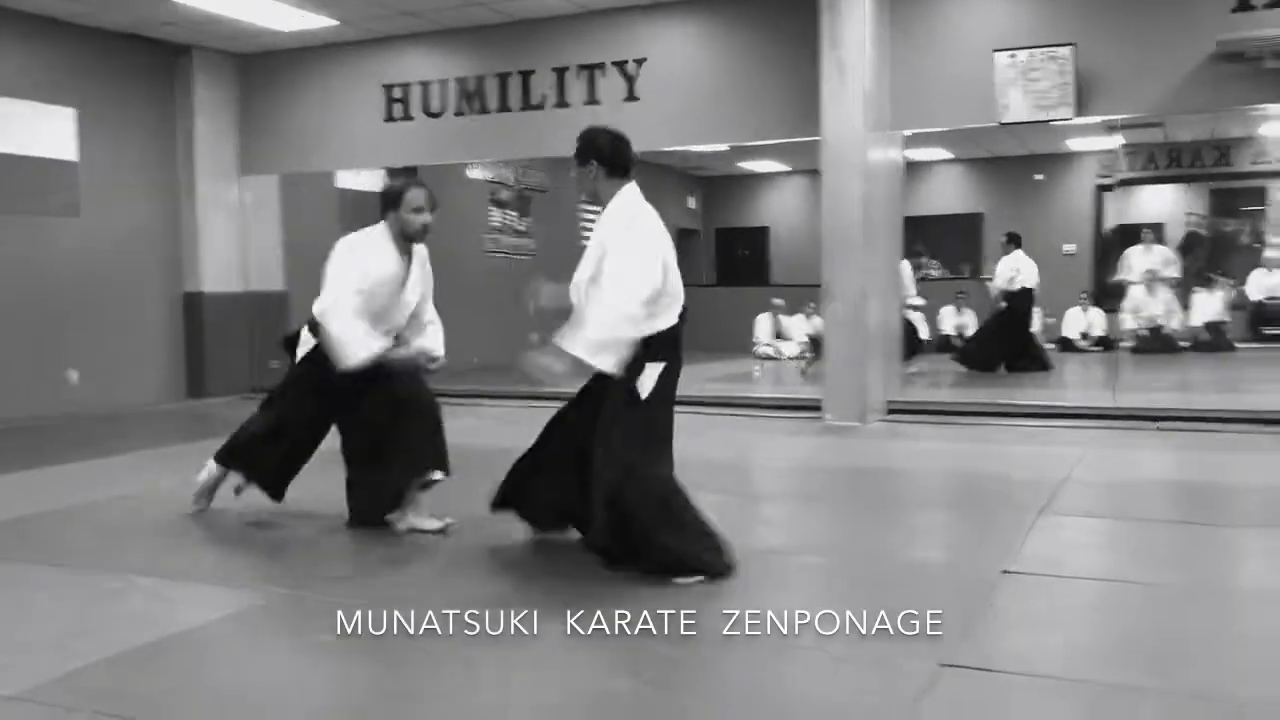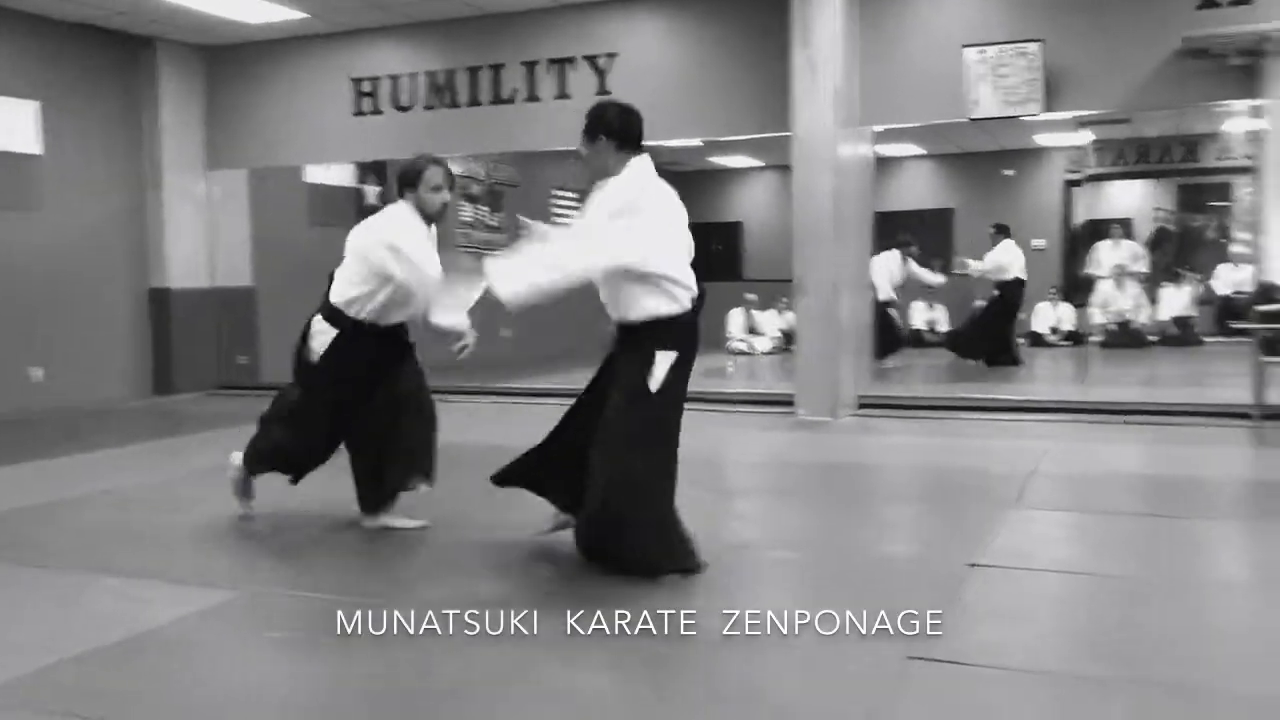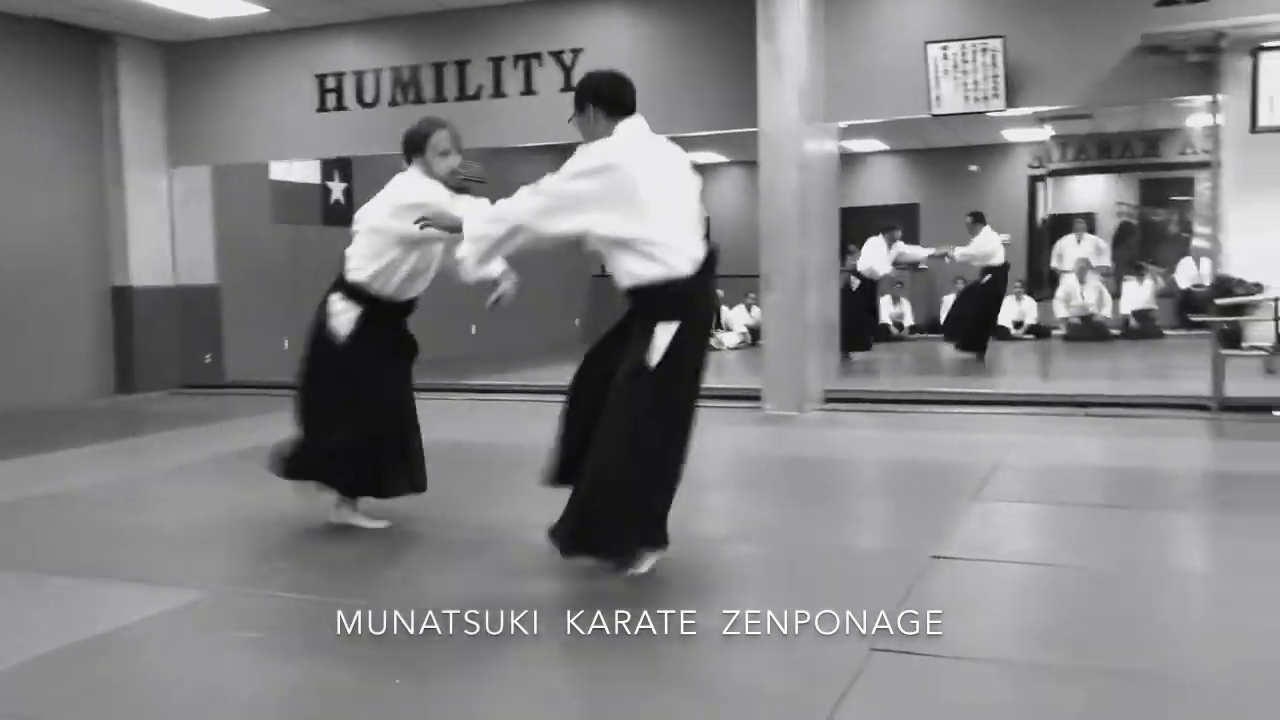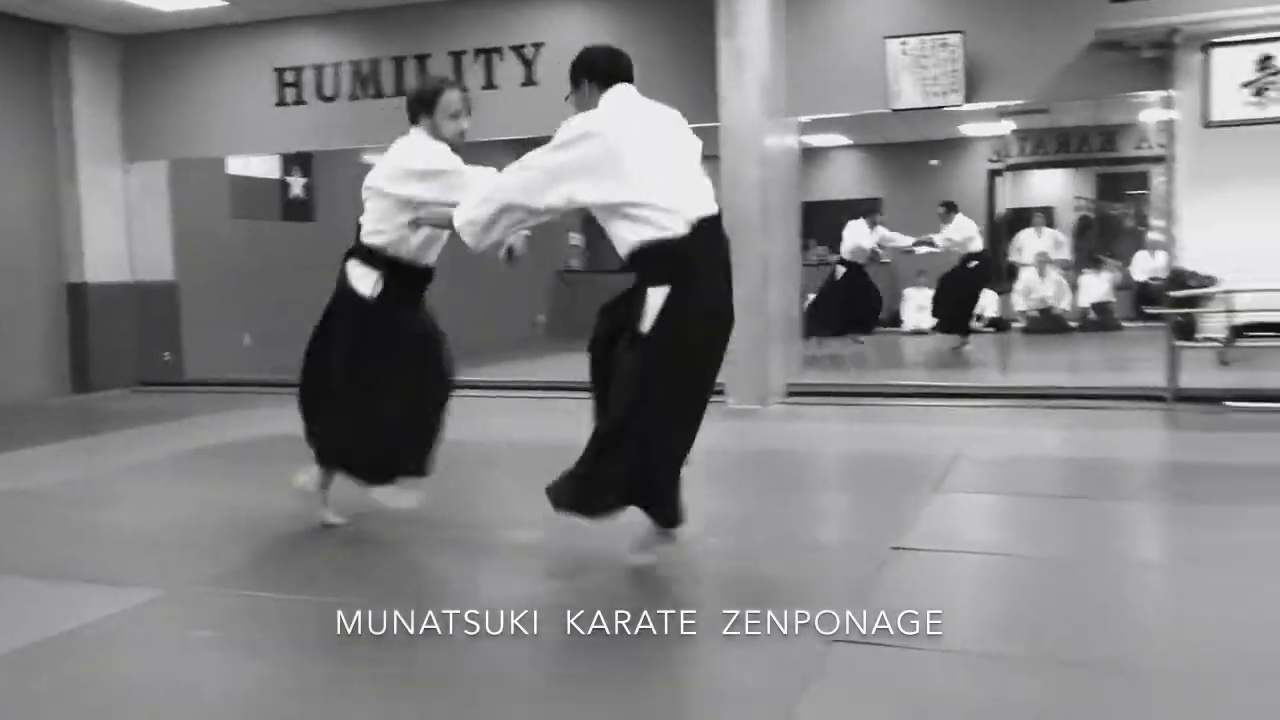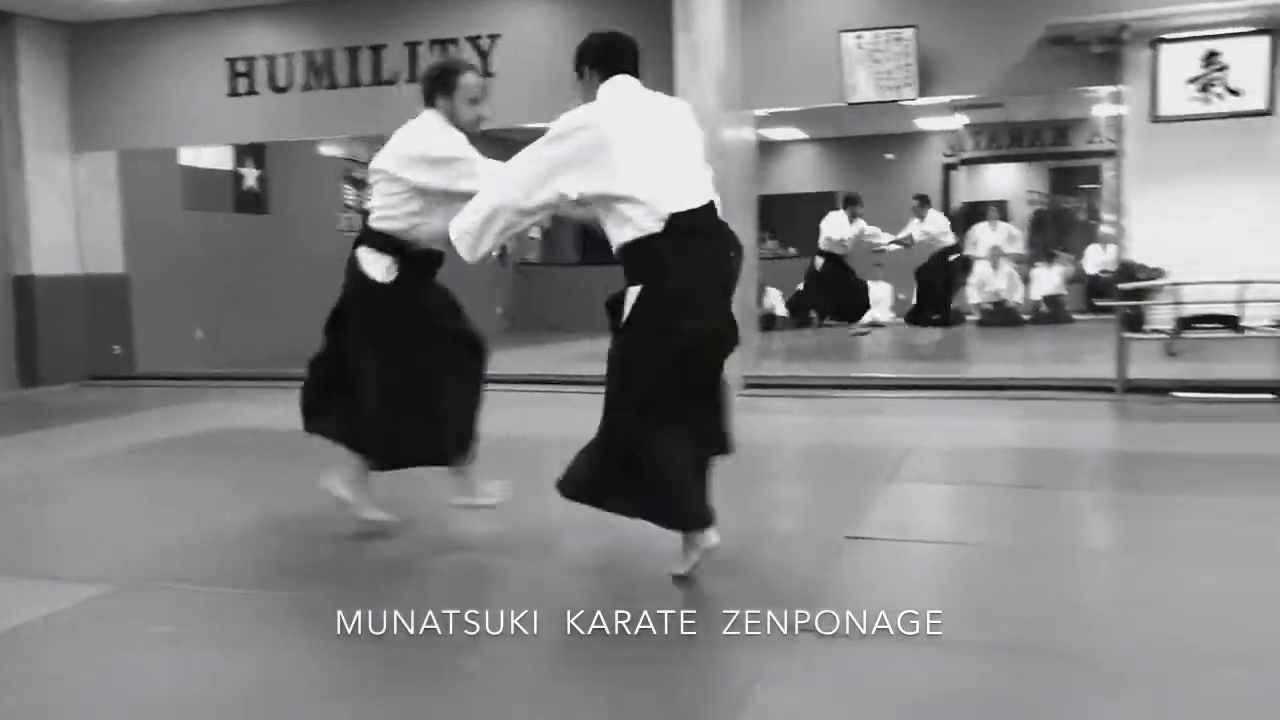
dt=0.1s
person 1, frame 1
left shoulder: (631, 224)
right shoulder: (623, 219)
left elbow: (620, 303)
right elbow: (598, 288)
left wrist: (570, 356)
right wrist: (564, 335)
left hip: (647, 358)
right hip: (625, 357)
left knee: (634, 458)
right knee: (575, 431)
left ankle: (696, 554)
right ankle: (564, 514)
person 1, frame 2
left shoulder: (632, 197)
right shoulder: (634, 190)
left elbow: (576, 259)
right elbow: (575, 245)
left wrist: (496, 273)
right wrist: (545, 237)
left hip: (661, 341)
right hip: (645, 336)
left knee: (631, 452)
right knee: (593, 423)
left ankle: (657, 553)
right ankle: (581, 505)
person 1, frame 3
left shoulder: (607, 159)
right shoulder: (656, 152)
left elbow: (534, 210)
left wrist: (468, 227)
left hip: (671, 309)
right hip: (676, 299)
left knee: (638, 425)
right knee: (593, 391)
left ankle: (631, 539)
person 1, frame 4
left shoulder: (596, 132)
right shoulder: (665, 120)
left elbow: (524, 184)
left wrist: (468, 217)
left hip: (679, 273)
right hip: (698, 259)
left knee: (647, 398)
right knee: (616, 340)
left ankle: (661, 512)
person 1, frame 5
left shoulder: (586, 124)
right shoulder: (674, 111)
left elbow: (517, 186)
left wrist: (463, 238)
left hip: (667, 267)
right hip: (712, 246)
left knee: (644, 398)
left ankle: (692, 522)
person 2, frame 1
left shoulder: (420, 256)
right shoulder: (361, 252)
left elbow: (423, 312)
right elbow: (340, 316)
left wrist: (431, 349)
right wrist: (384, 355)
left hip: (381, 355)
right hip: (326, 355)
left knee: (415, 415)
right knee: (284, 422)
left ankle: (409, 509)
right ankle: (214, 475)
person 2, frame 2
left shoulder: (421, 230)
right shoulder: (395, 230)
left elbow: (434, 288)
right elbow: (426, 284)
left wrist: (462, 328)
left hip: (386, 335)
right hip: (340, 338)
left knee: (406, 410)
right knee: (310, 418)
left ankle: (377, 508)
right ankle: (246, 465)
person 2, frame 3
left shoulder: (426, 195)
right shoulder: (412, 195)
left wrist: (496, 272)
left hip: (382, 317)
right hip: (353, 319)
left knee: (381, 410)
right knee: (364, 412)
left ankle: (344, 502)
right ankle: (293, 456)
person 2, frame 4
left shoulder: (430, 160)
right shoulder: (419, 159)
left elbow: (472, 199)
right elbow: (481, 191)
left hip: (395, 284)
right hip: (376, 287)
right knee: (425, 375)
left ankle: (323, 477)
person 2, frame 5
left shoulder: (428, 138)
right shoulder: (432, 143)
left elbow: (475, 185)
right elbow: (489, 183)
left hip: (392, 271)
right hip: (390, 274)
left knee: (399, 380)
right knee: (449, 360)
left ankle: (355, 480)
right ankle: (462, 479)
